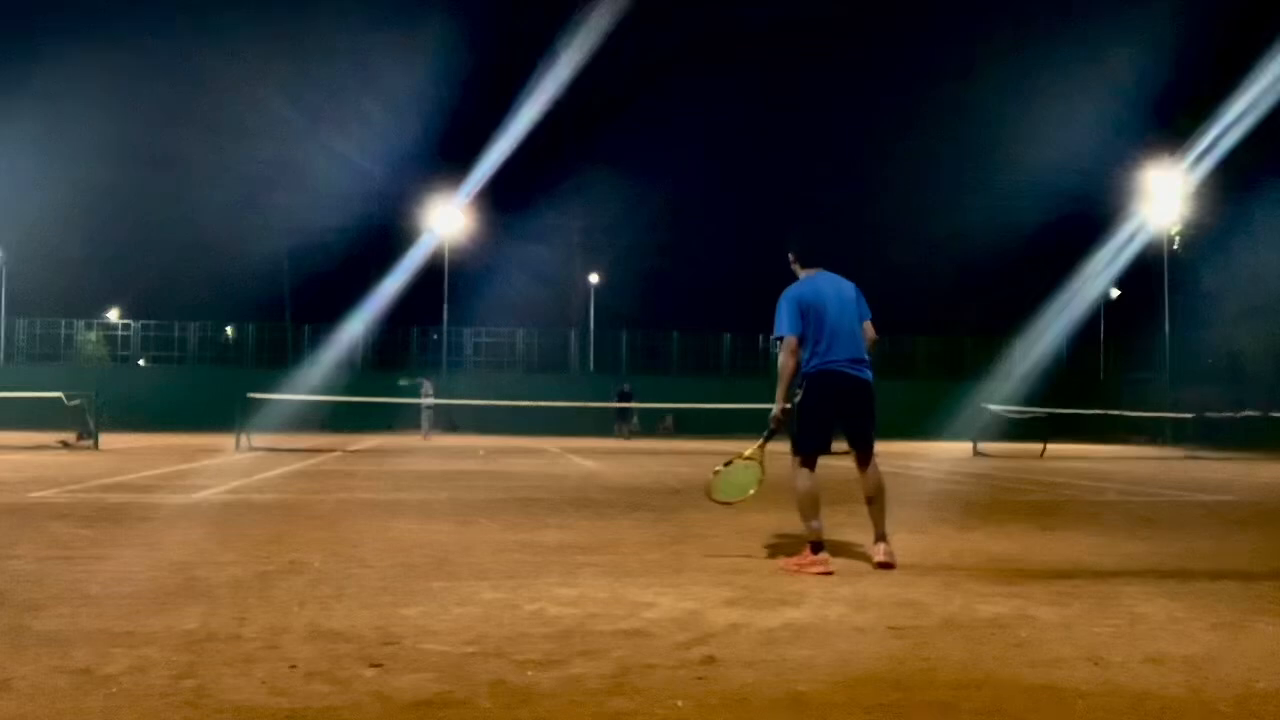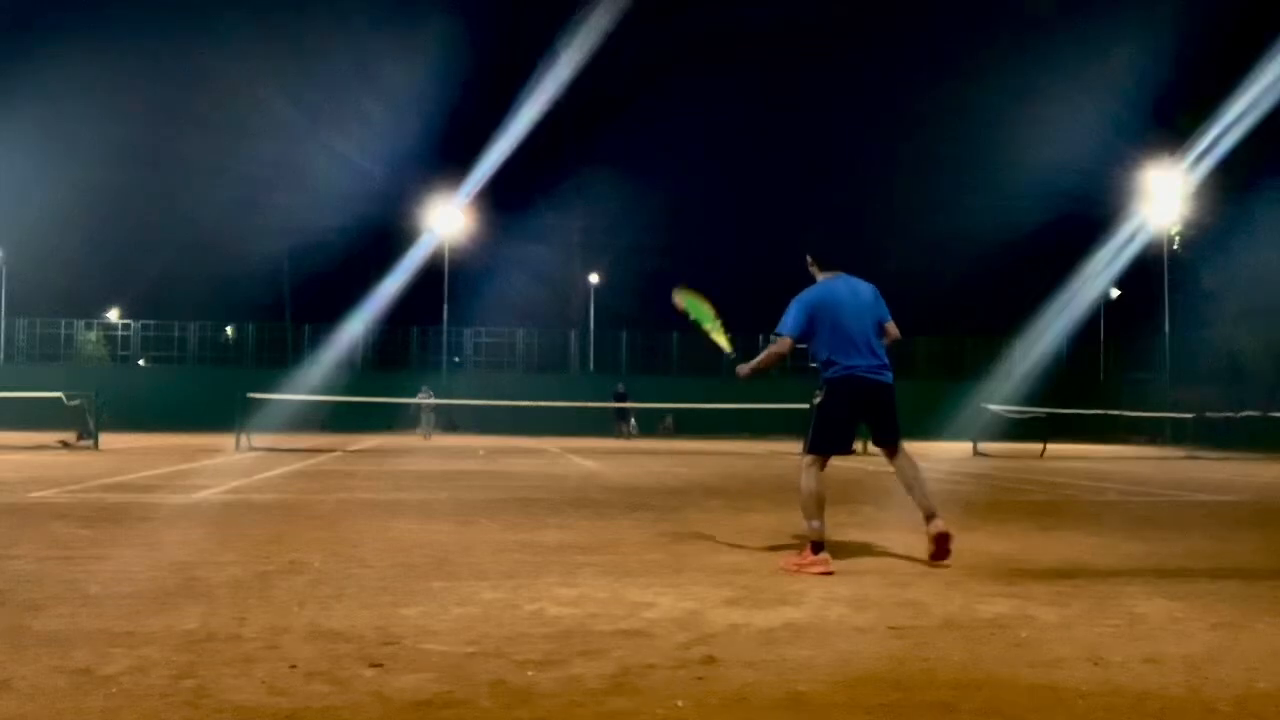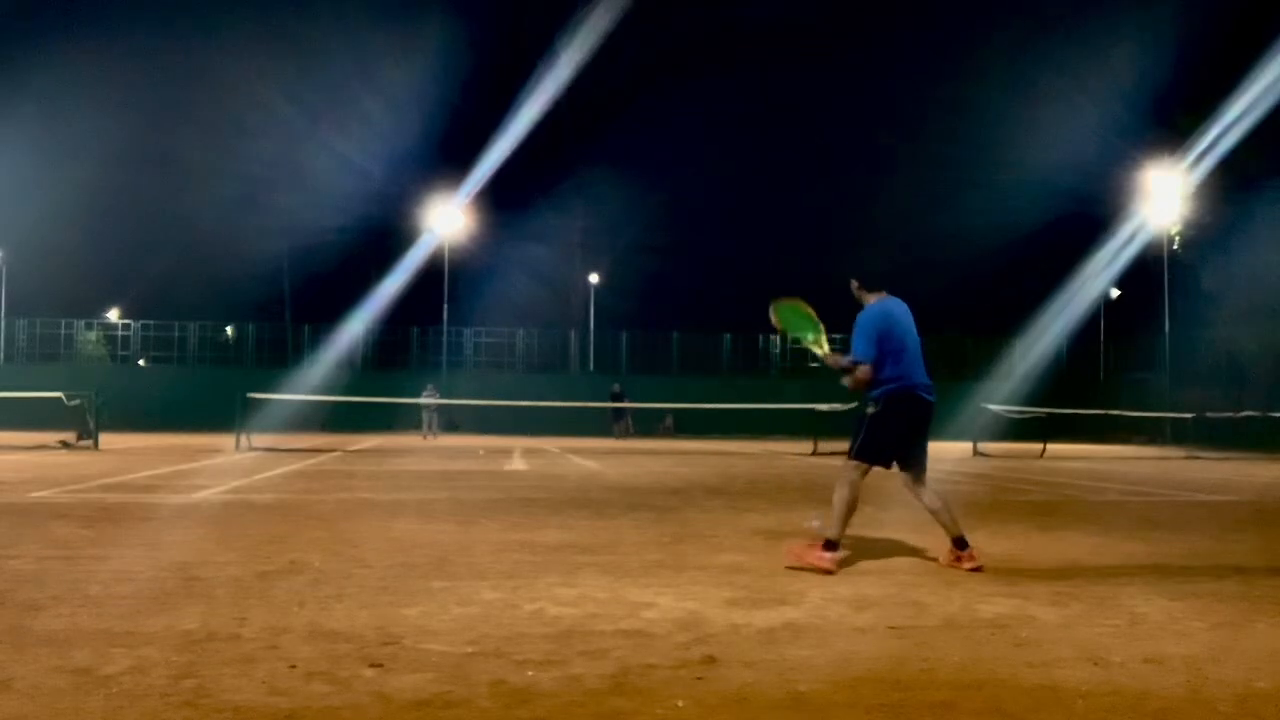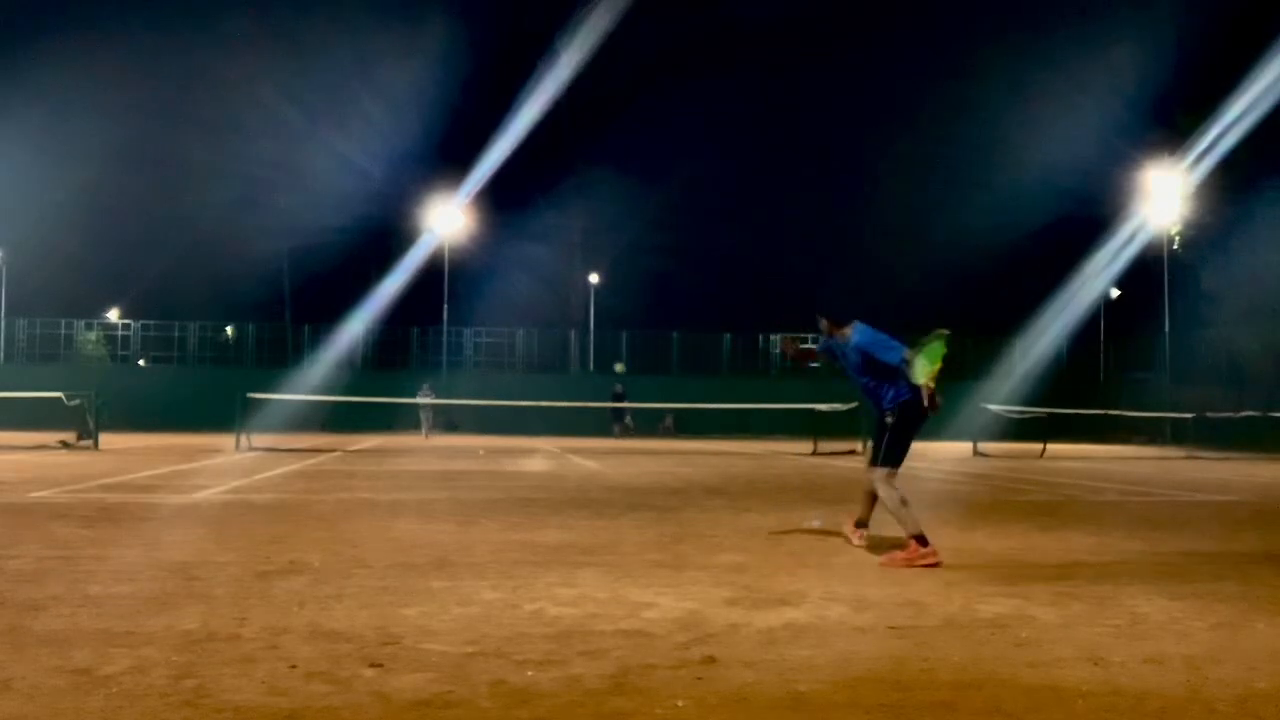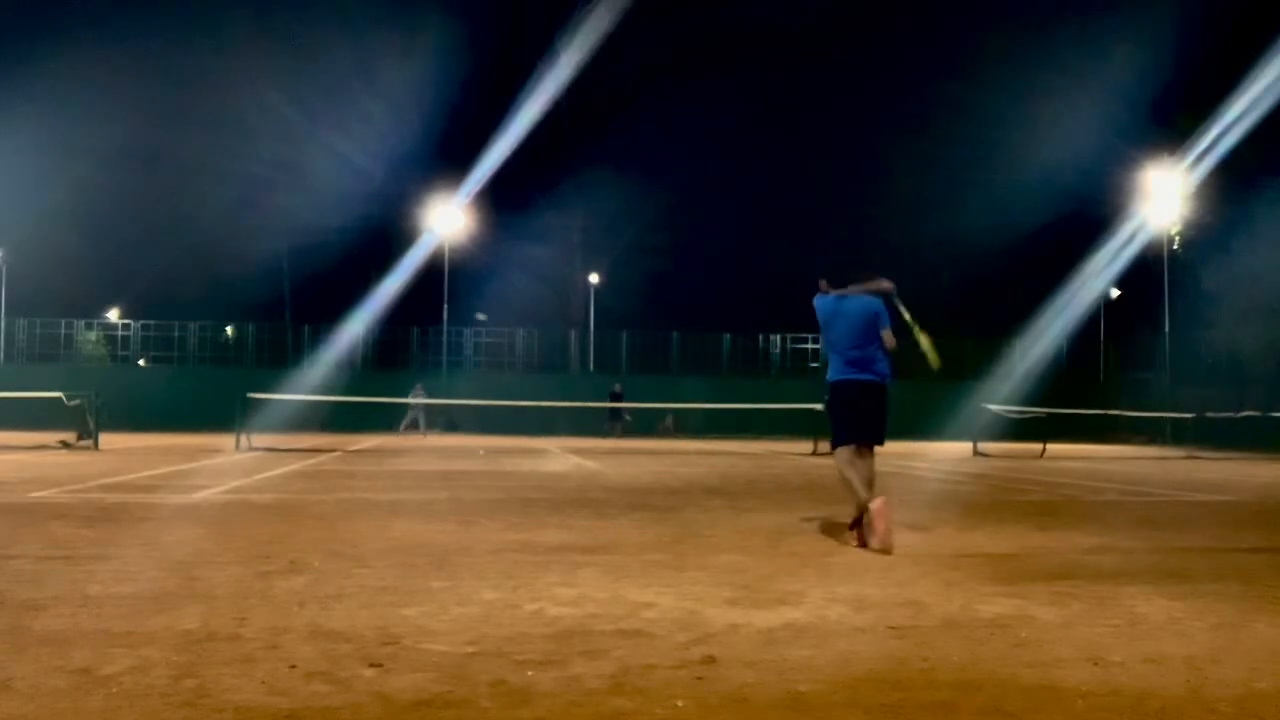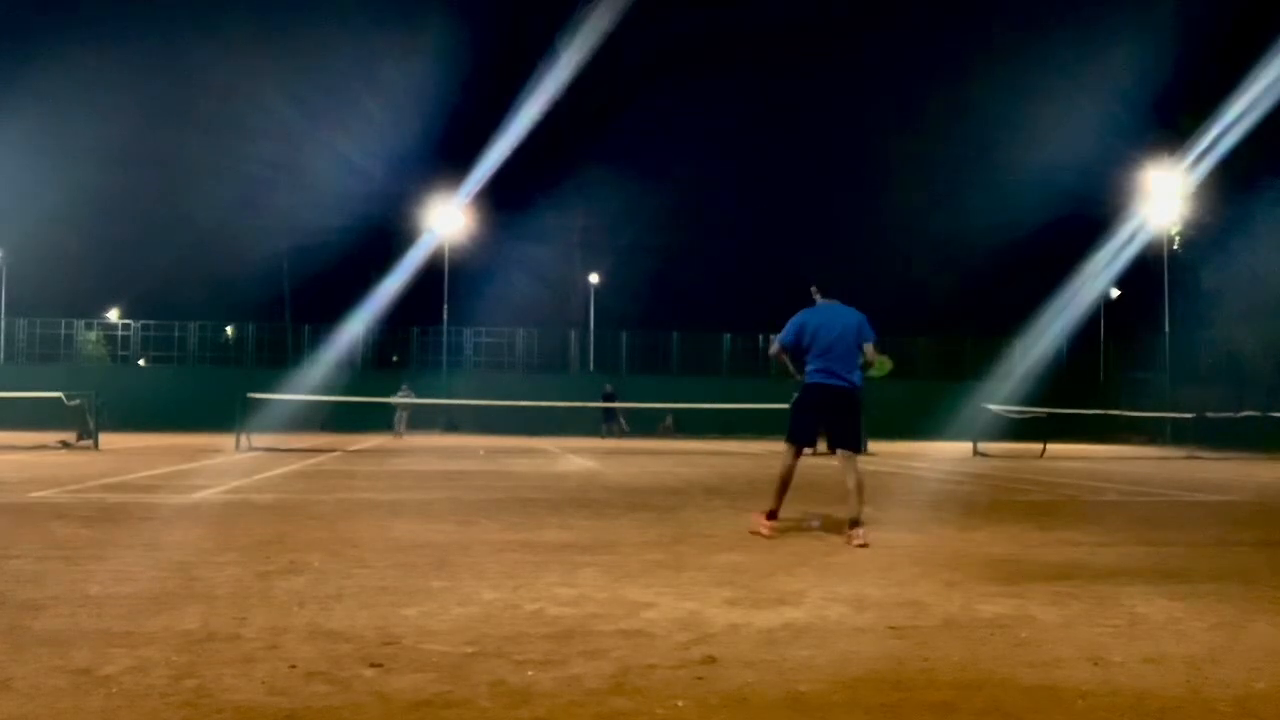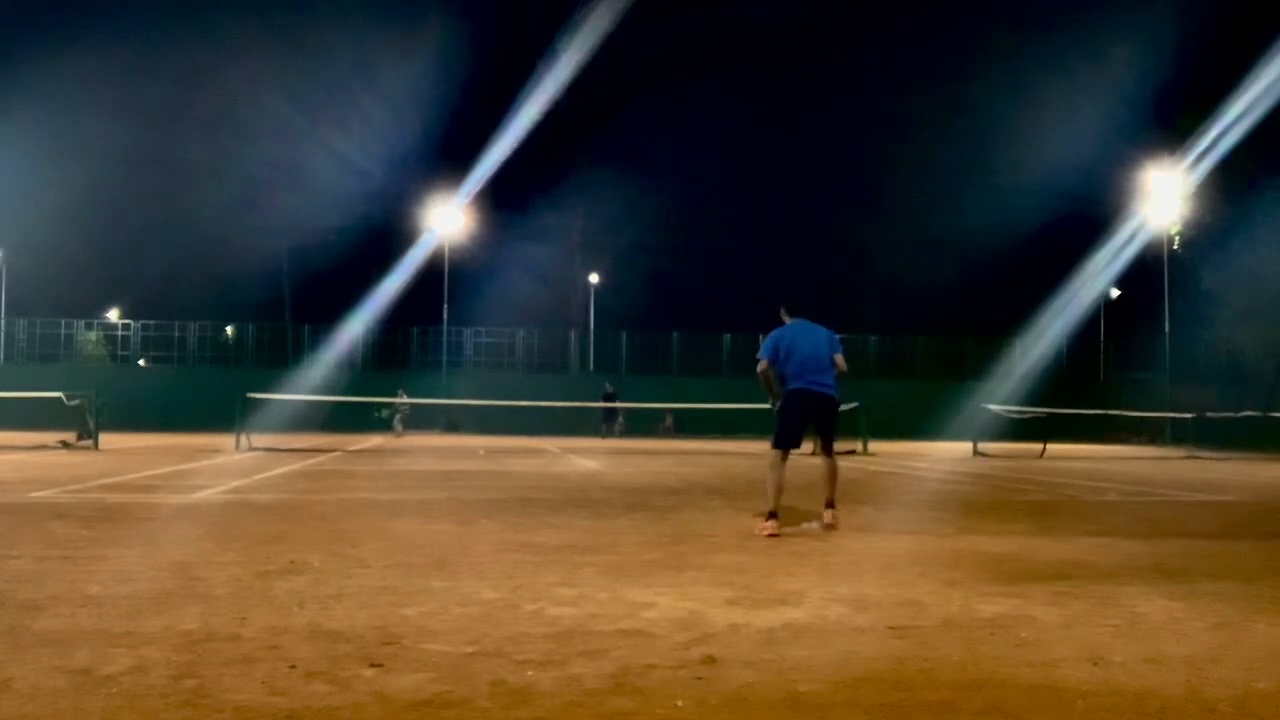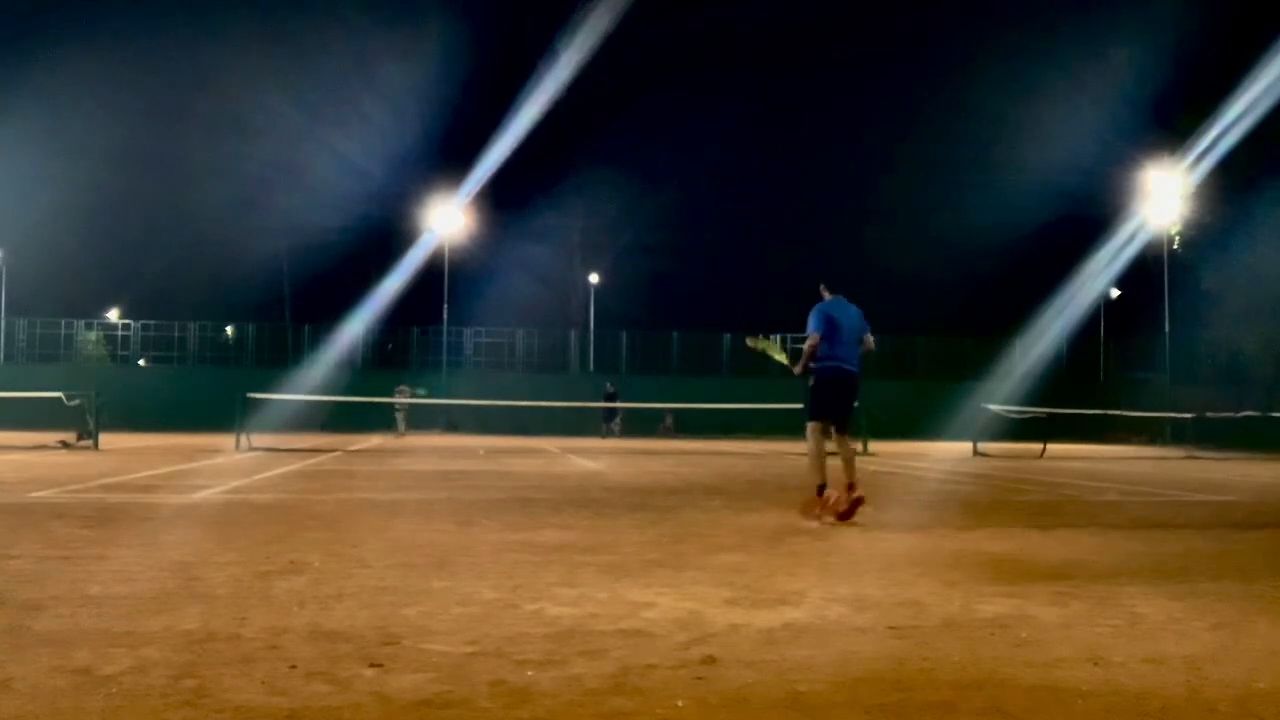
dt=0.5s
person 1, frame 1
left shoulder: (793, 295)
right shoulder: (849, 288)
left elbow: (790, 350)
right elbow: (870, 336)
left wrist: (780, 401)
left hip: (819, 382)
right hip: (859, 381)
left knee: (804, 465)
right knee: (866, 460)
left ankle: (816, 552)
right ankle: (881, 544)
person 1, frame 2
left shoulder: (808, 299)
right shoulder: (867, 290)
left elbow: (782, 346)
right elbow: (892, 335)
left wrist: (749, 368)
left hip: (840, 386)
right hip: (879, 383)
left knee: (811, 465)
right knee: (895, 452)
left ankle: (817, 552)
right ankle: (933, 522)
person 1, frame 3
left shoulder: (869, 317)
right shoulder: (899, 307)
left elbow: (865, 374)
left wrist: (849, 382)
right wrist: (843, 362)
left hip: (891, 400)
right hip: (920, 400)
left knee: (852, 472)
right knee: (916, 480)
left ankle: (829, 549)
right ankle: (962, 550)
person 1, frame 4
left shoulder: (864, 341)
right shoulder: (836, 340)
left elbow: (912, 359)
right elbow: (818, 353)
left wrist: (927, 387)
right wrist: (797, 351)
left hip: (904, 405)
right hip: (890, 407)
left knee: (881, 479)
right knee: (874, 466)
left ankle: (921, 547)
right ankle: (861, 526)
person 1, frame 5
left shoulder: (823, 304)
right shoulder: (873, 304)
right elbow: (890, 345)
left wrist: (870, 286)
left hip: (843, 387)
right hip: (875, 386)
left knee: (843, 457)
right knee: (864, 454)
left ankle: (873, 504)
right ankle: (860, 525)
person 1, frame 6
left shoulder: (804, 317)
right shoulder: (857, 318)
left elbow: (775, 351)
right elbow: (870, 357)
left wrist: (792, 369)
left hip: (814, 390)
right hip: (847, 394)
left knee: (792, 453)
right knee: (849, 461)
left ankle: (771, 519)
right ankle: (856, 528)
person 1, frame 7
left shoulder: (778, 335)
right shoulder: (825, 333)
left elbow: (762, 368)
right elbow: (841, 366)
left wrist: (774, 394)
left hip: (796, 396)
right hip: (827, 397)
left knee: (778, 456)
right knee: (827, 452)
left ankle: (772, 518)
right ankle: (829, 510)
person 1, frame 8
left shoulder: (821, 309)
right shoulder: (856, 312)
left elbow: (813, 341)
right elbow: (869, 346)
left wrist: (801, 366)
left hip: (826, 373)
right hip: (850, 376)
left knee: (814, 432)
right knee: (841, 436)
left ankle: (823, 492)
right ankle: (851, 490)
